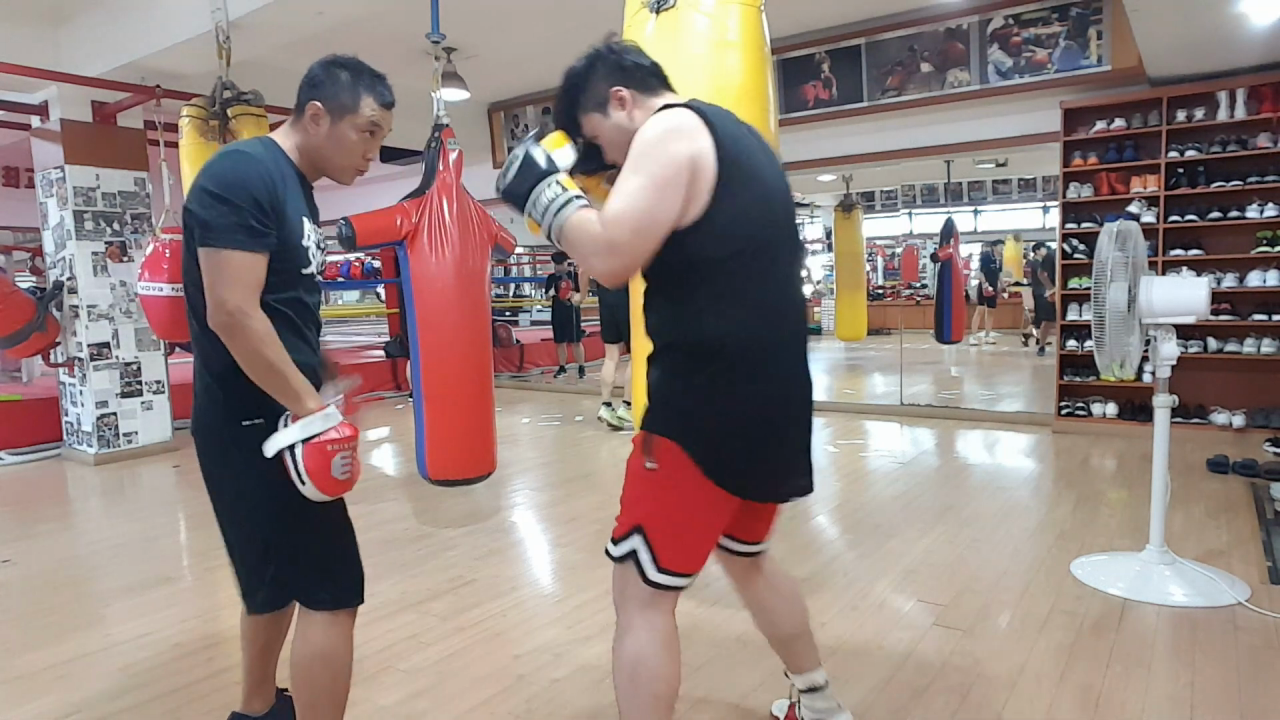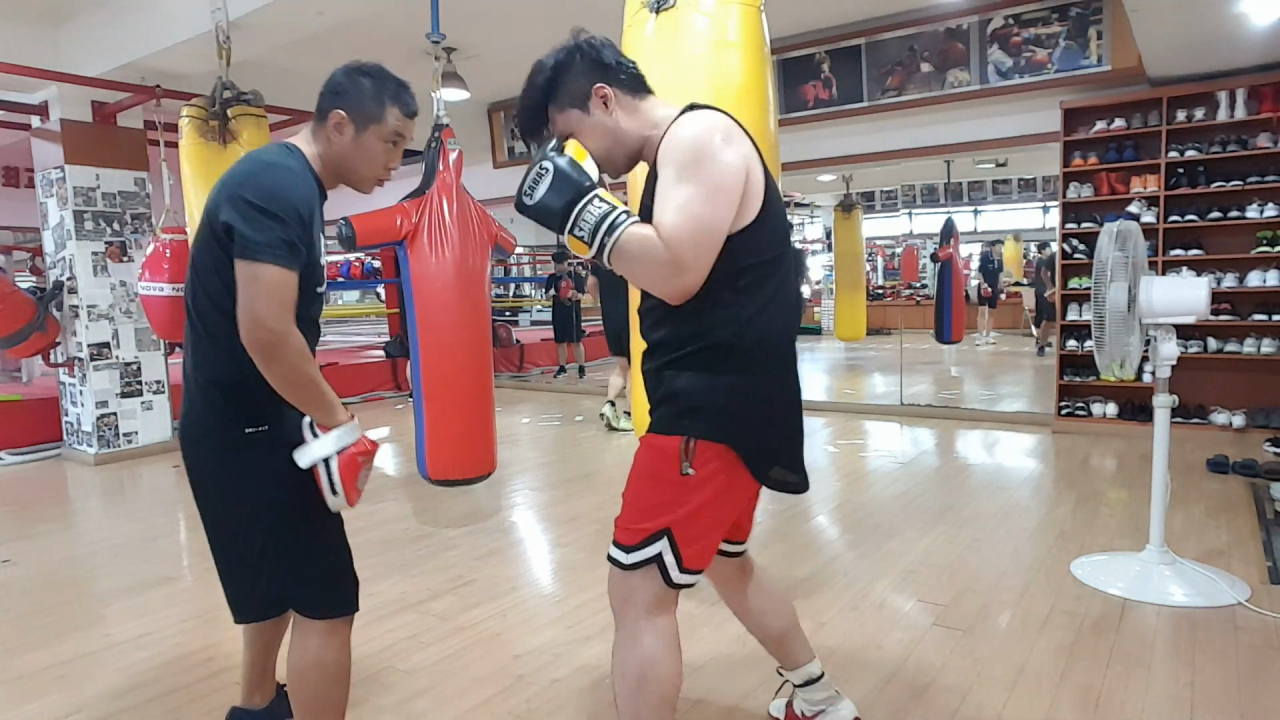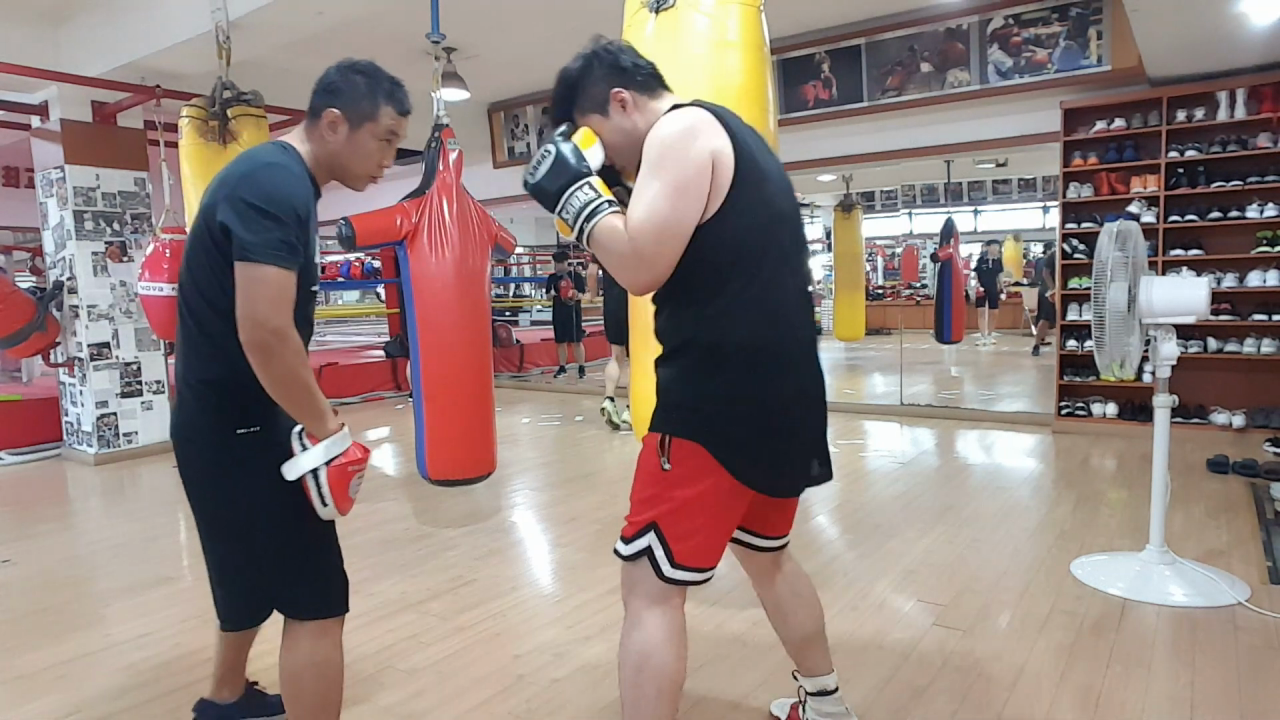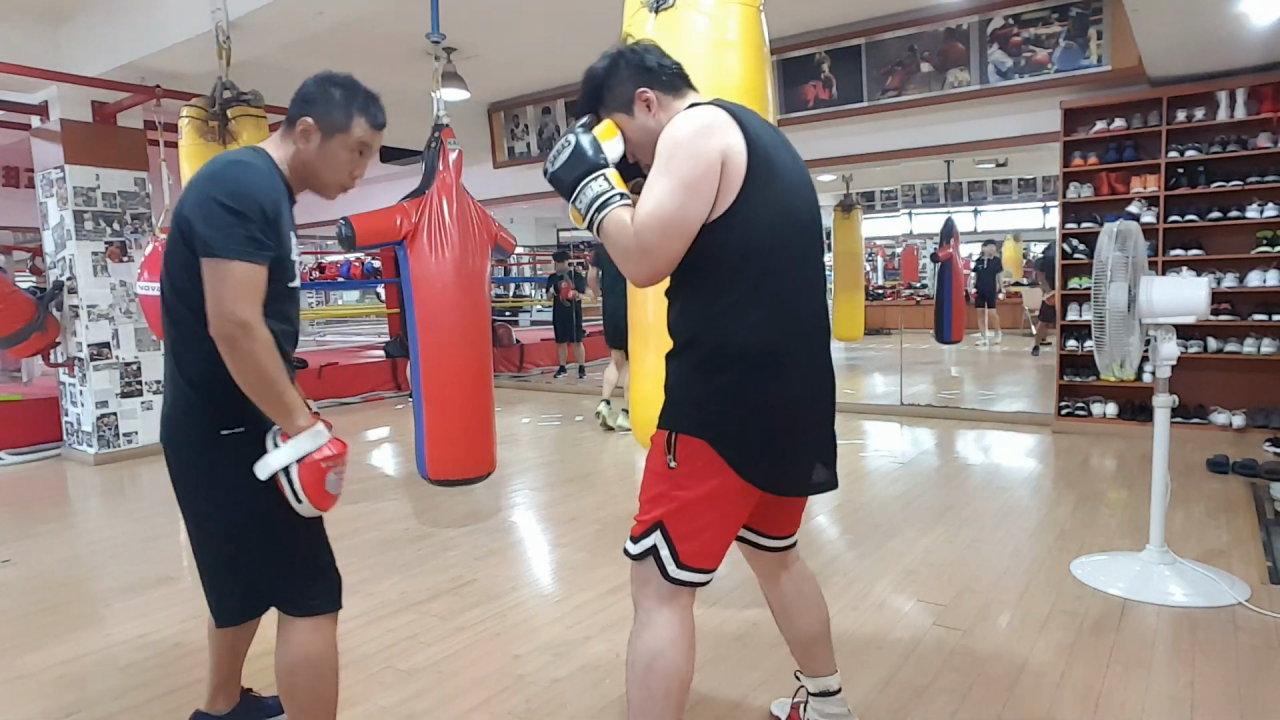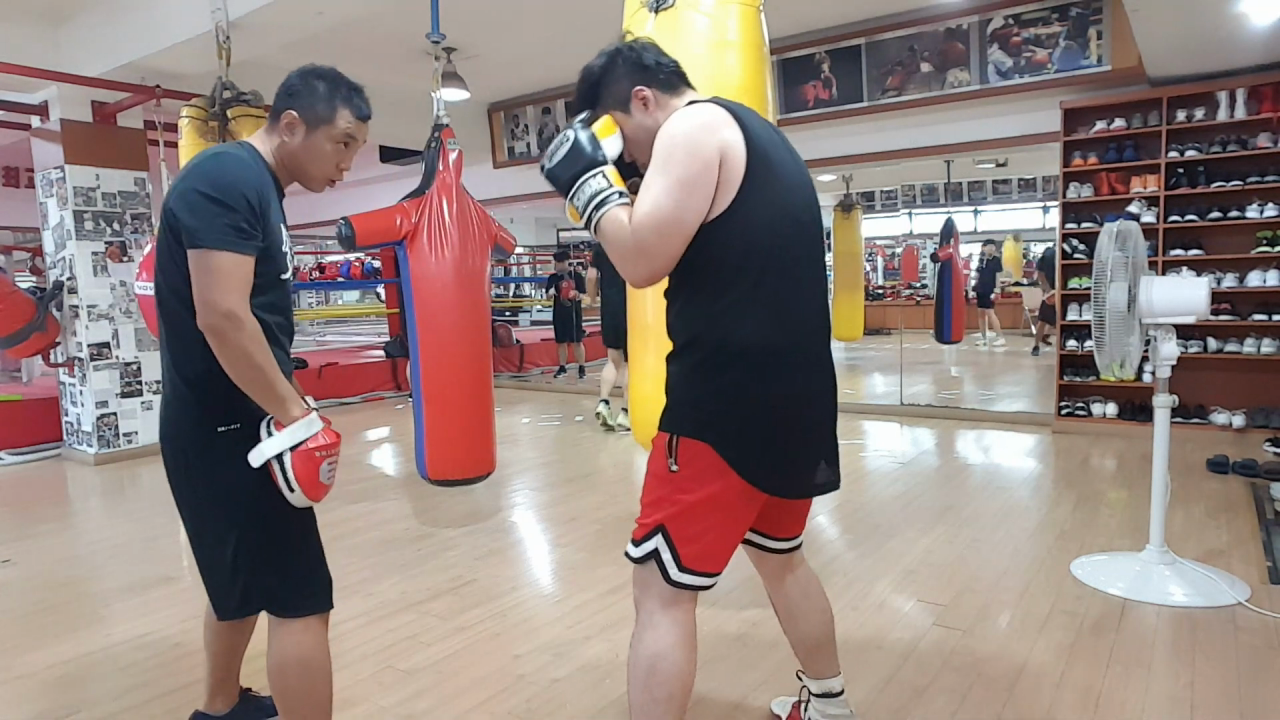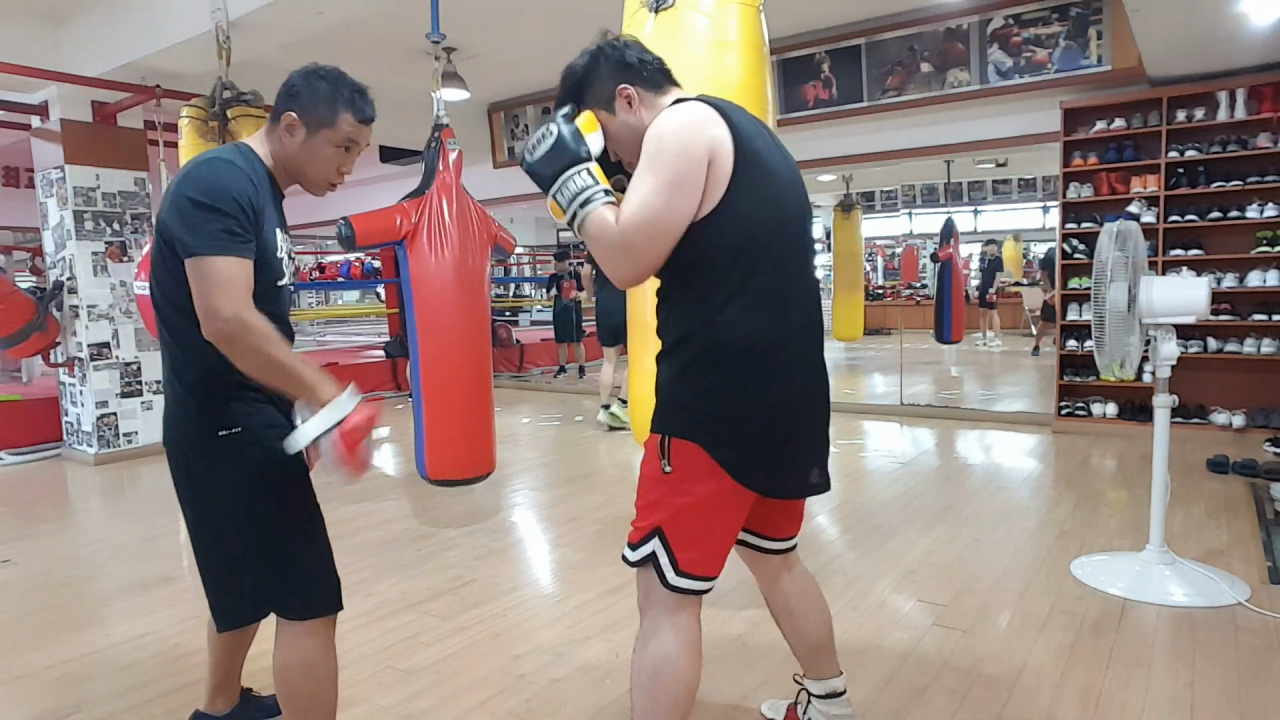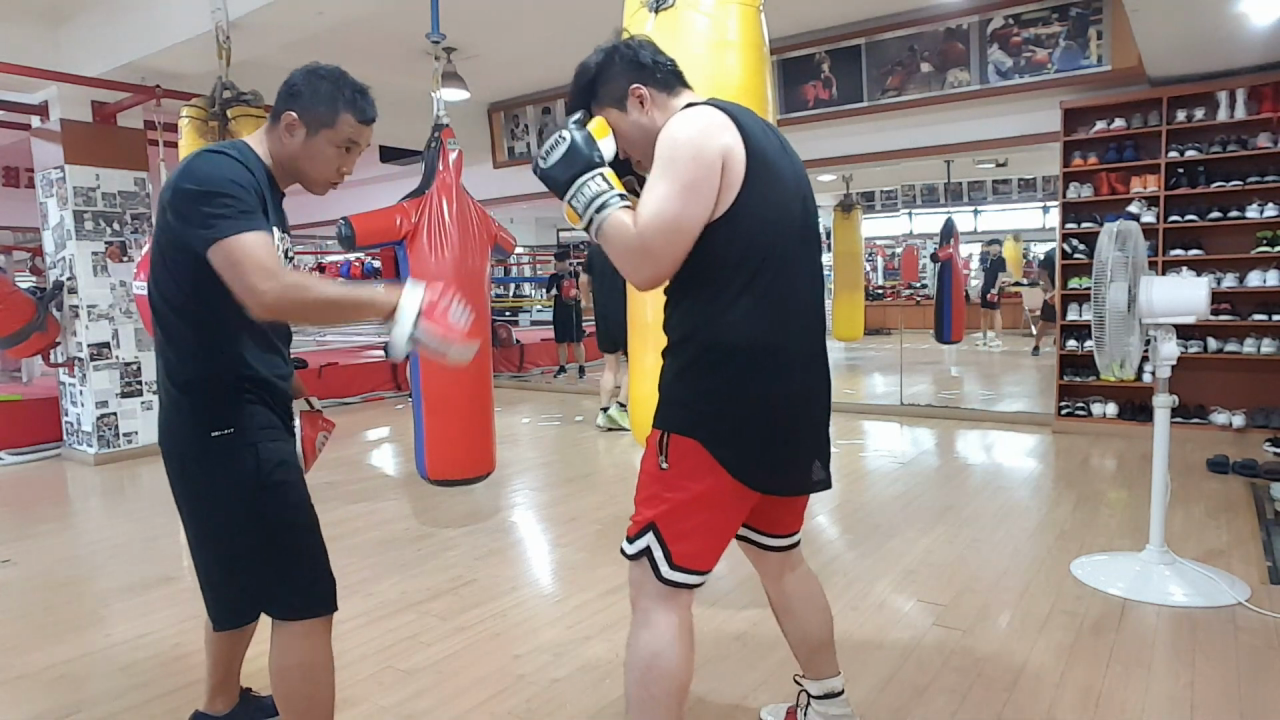
dt=0.2s
person 1, frame 1
left shoulder: (672, 130)
right shoulder: (739, 140)
left elbow: (610, 260)
left wrist: (543, 189)
right wrist: (604, 182)
left hip: (703, 404)
right hip: (773, 396)
left knee: (641, 593)
right knee: (744, 557)
person 1, frame 2
left shoulder: (700, 135)
right shoulder: (684, 149)
left elbow: (675, 276)
right elbow: (674, 263)
left wrist: (582, 205)
right wrist: (585, 209)
left hip: (713, 405)
right hip: (730, 399)
left knee: (638, 592)
right knee: (721, 559)
person 1, frame 3
left shoulder: (681, 130)
right shoulder: (731, 132)
left elbow: (641, 268)
left wrist: (575, 192)
right wrist: (594, 190)
left hip: (714, 399)
right hip: (777, 393)
left knee: (648, 587)
right knee: (765, 552)
person 1, frame 4
left shoulder: (697, 128)
right shoulder: (758, 134)
left elbow: (644, 260)
left wrist: (591, 180)
right wrist: (613, 182)
left hip: (725, 397)
right hip: (794, 392)
left knee: (660, 586)
right knee: (774, 552)
person 1, frame 5
left shoulder: (695, 126)
right shoulder: (758, 134)
left elbow: (641, 260)
left wrist: (588, 179)
right wrist: (611, 179)
left hip: (725, 399)
right hip: (796, 393)
left knee: (661, 590)
right knee: (779, 554)
person 1, frame 6
left shoulder: (682, 124)
right shoulder: (747, 131)
left elbow: (627, 260)
left wrist: (569, 176)
left hip: (717, 399)
right hip: (789, 392)
left knee: (665, 594)
right knee: (774, 555)
person 1, frame 7
left shoulder: (695, 130)
right shoulder: (755, 133)
left elbow: (645, 263)
left wrist: (585, 180)
right wrist: (609, 185)
left hip: (720, 397)
right hip: (791, 392)
left knee: (657, 589)
right knee: (778, 554)
person 2, frame 1
left shoulder: (296, 192)
right shoulder: (244, 174)
right elbow: (232, 314)
left wrist: (311, 403)
right wrist: (313, 406)
left hip: (275, 417)
right hip: (255, 419)
left knee: (278, 575)
right knee: (331, 589)
person 2, frame 2
left shoulder: (293, 184)
right shoulder: (276, 183)
right elbow: (265, 331)
left wrist: (316, 412)
right wrist: (335, 418)
left hip: (251, 420)
right hip: (248, 425)
left knee: (276, 575)
right knee: (326, 599)
person 2, frame 3
left shoulder: (278, 178)
right shoulder: (274, 183)
right elbow: (265, 333)
left wrist: (309, 420)
right wrist: (327, 429)
left hip: (231, 417)
right hip: (239, 423)
left knee: (260, 573)
right knee: (316, 601)
person 2, frame 4
left shoulder: (258, 188)
right shoulder: (243, 183)
right elbow: (234, 326)
left wrist: (289, 416)
right wrist: (299, 425)
left hip: (227, 422)
right hip: (226, 425)
left knee: (249, 575)
right knee: (309, 596)
person 2, frame 5
left shoulder: (253, 186)
right shoulder: (227, 177)
right elbow: (221, 316)
left wrist: (284, 405)
right wrist: (293, 414)
left hip: (230, 420)
right hip: (225, 423)
left knee: (244, 574)
right knee: (300, 597)
person 2, frame 6
left shoulder: (256, 191)
right shoulder: (219, 182)
right elbow: (227, 321)
left wrist: (296, 398)
right wrist: (325, 394)
left hip: (235, 423)
right hip: (230, 427)
left knee: (247, 579)
right knee: (307, 600)
person 2, frame 7
left shoulder: (259, 191)
right shoulder: (215, 176)
right elbow: (269, 294)
left wrist: (290, 394)
right wrist: (397, 301)
left hip: (238, 419)
right hip: (224, 425)
left knee: (248, 578)
right knee: (304, 602)
